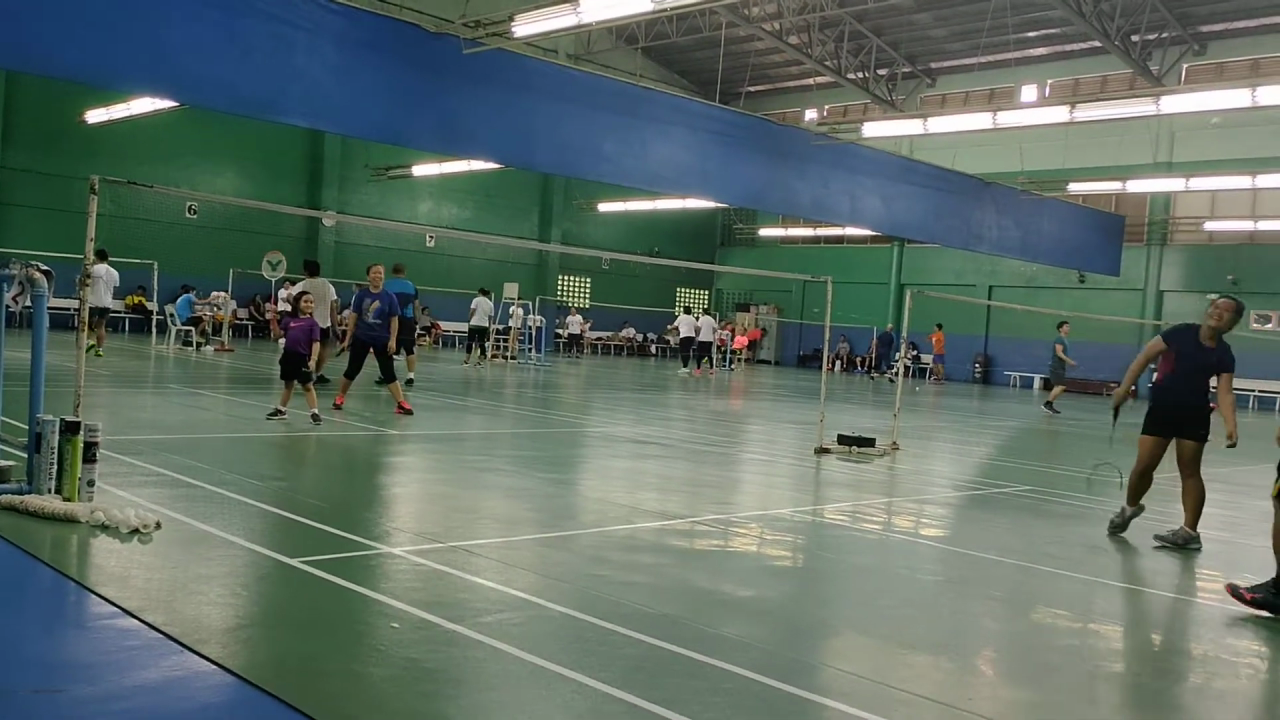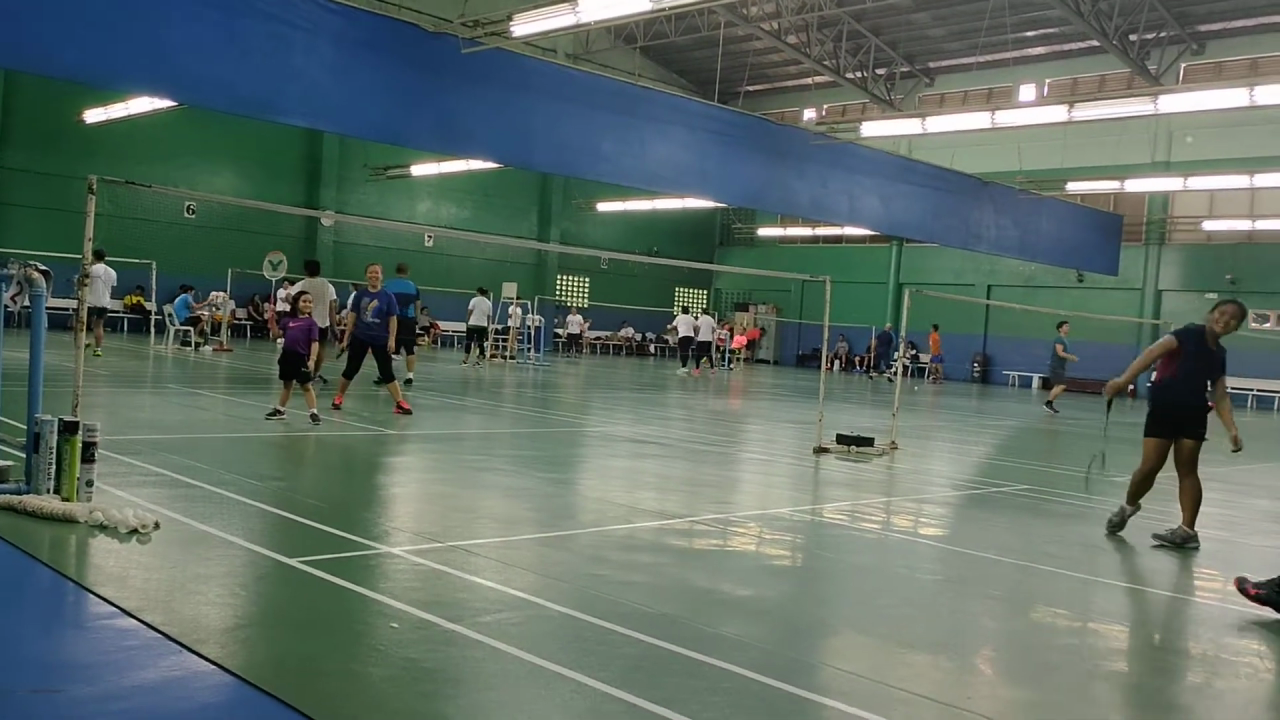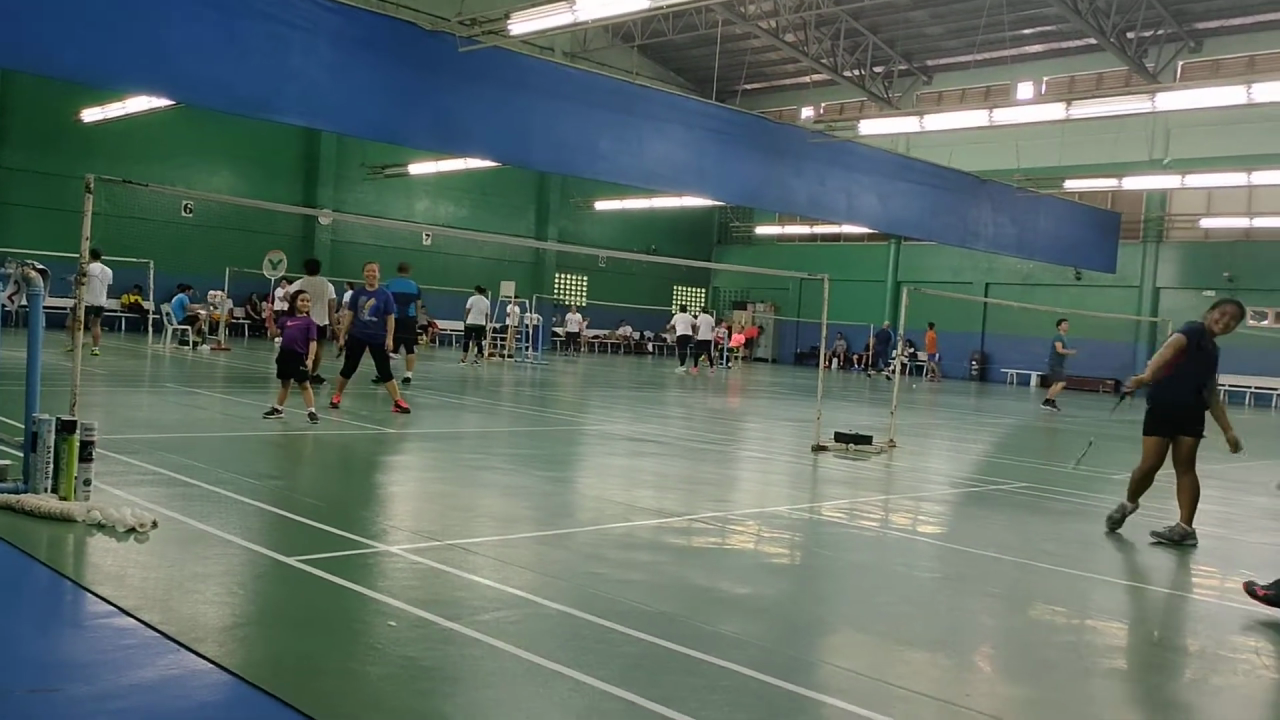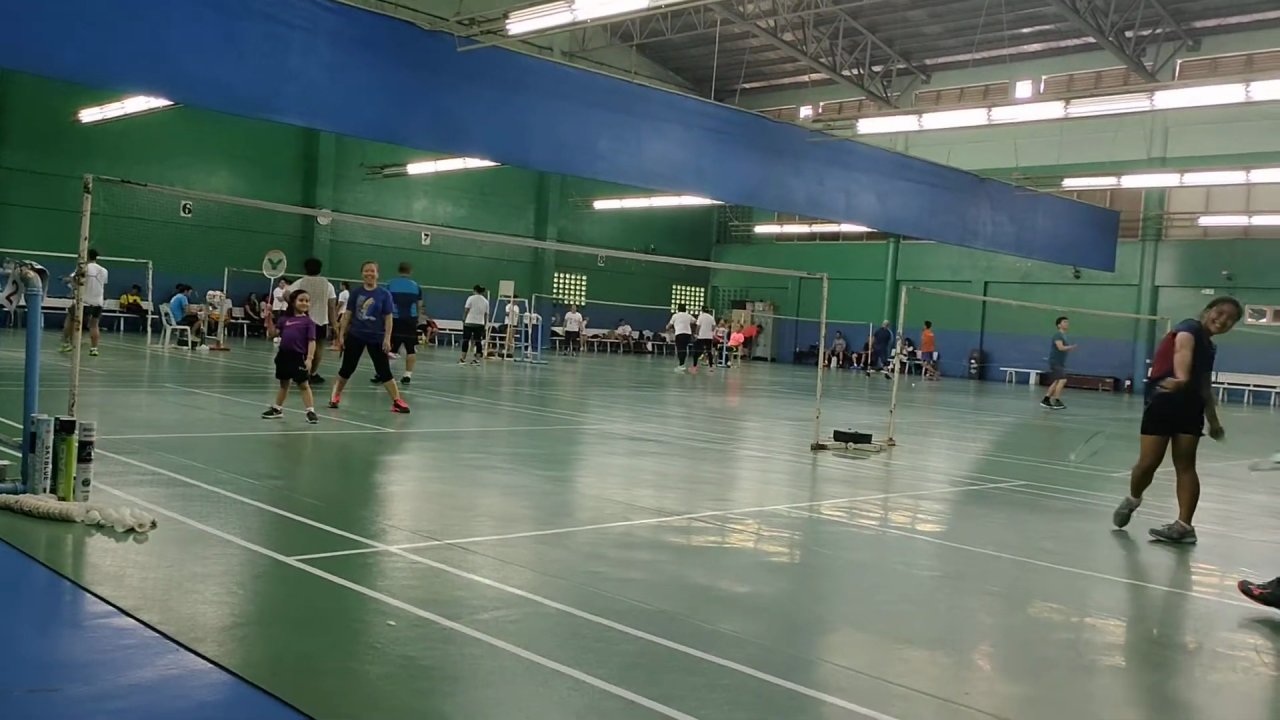
dt=0.1s
person 1, frame 1
left shoulder: (1225, 353)
right shoulder: (1183, 332)
left elbow: (1225, 394)
right elbow: (1146, 354)
left wrist: (1231, 426)
right wrist: (1124, 387)
left hip: (1195, 414)
right hip: (1163, 407)
left knee: (1190, 471)
right knee: (1144, 464)
left ankle: (1189, 531)
right ankle: (1130, 507)
person 1, frame 2
left shoulder: (1219, 354)
right shoulder: (1190, 333)
left elbow: (1220, 397)
right elbow: (1154, 352)
left wrist: (1232, 430)
right wrist: (1125, 379)
left hip: (1193, 413)
right hip: (1163, 407)
left knee: (1187, 470)
right knee: (1149, 467)
left ankle: (1187, 530)
right ankle: (1128, 506)
person 1, frame 3
left shoulder: (1213, 350)
right shoulder: (1191, 331)
left elbow: (1211, 394)
right elbow: (1169, 349)
left wrist: (1228, 430)
right wrist: (1147, 374)
left hip: (1192, 411)
right hip: (1163, 404)
left knee: (1185, 467)
right knee: (1149, 464)
left ankle: (1185, 527)
right ankle: (1129, 503)
person 1, frame 4
left shoulder: (1209, 347)
right shoulder: (1189, 329)
right elbow: (1183, 350)
left wrist: (1214, 421)
right wrist: (1181, 376)
left hip: (1190, 408)
right hip: (1161, 403)
left knee: (1185, 465)
right knee: (1148, 462)
left ankle: (1184, 525)
right ankle: (1133, 498)
